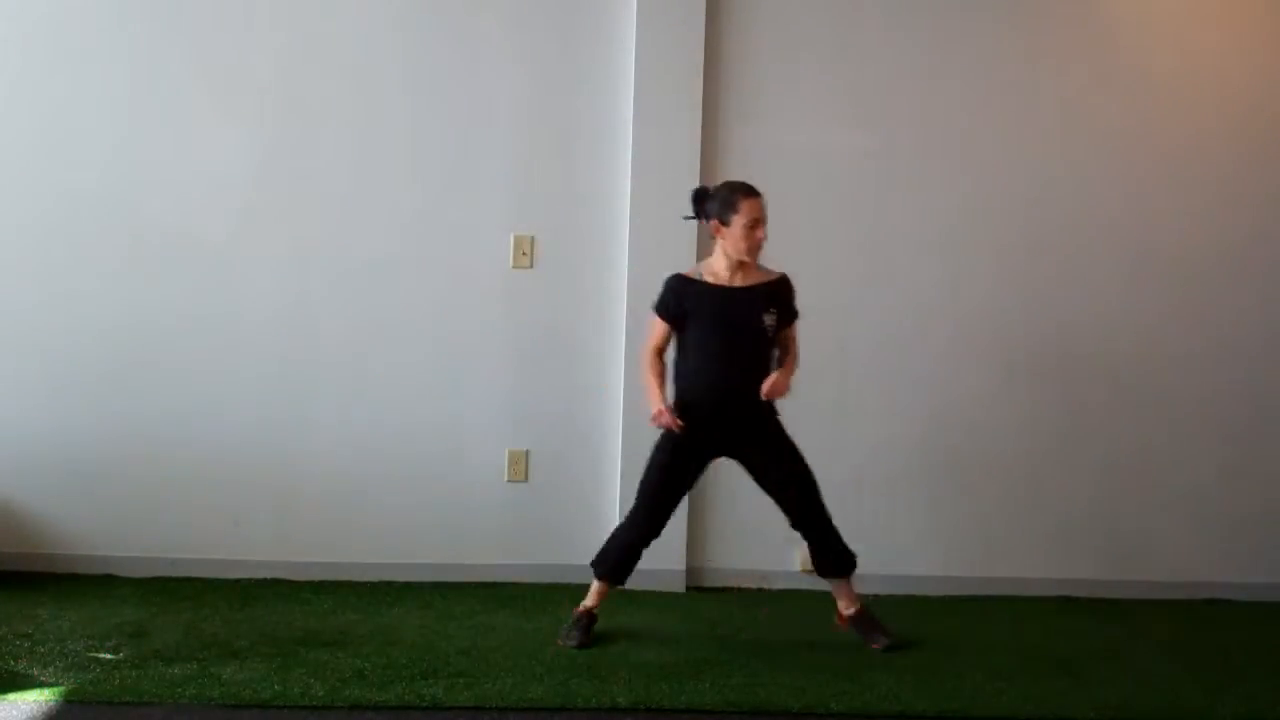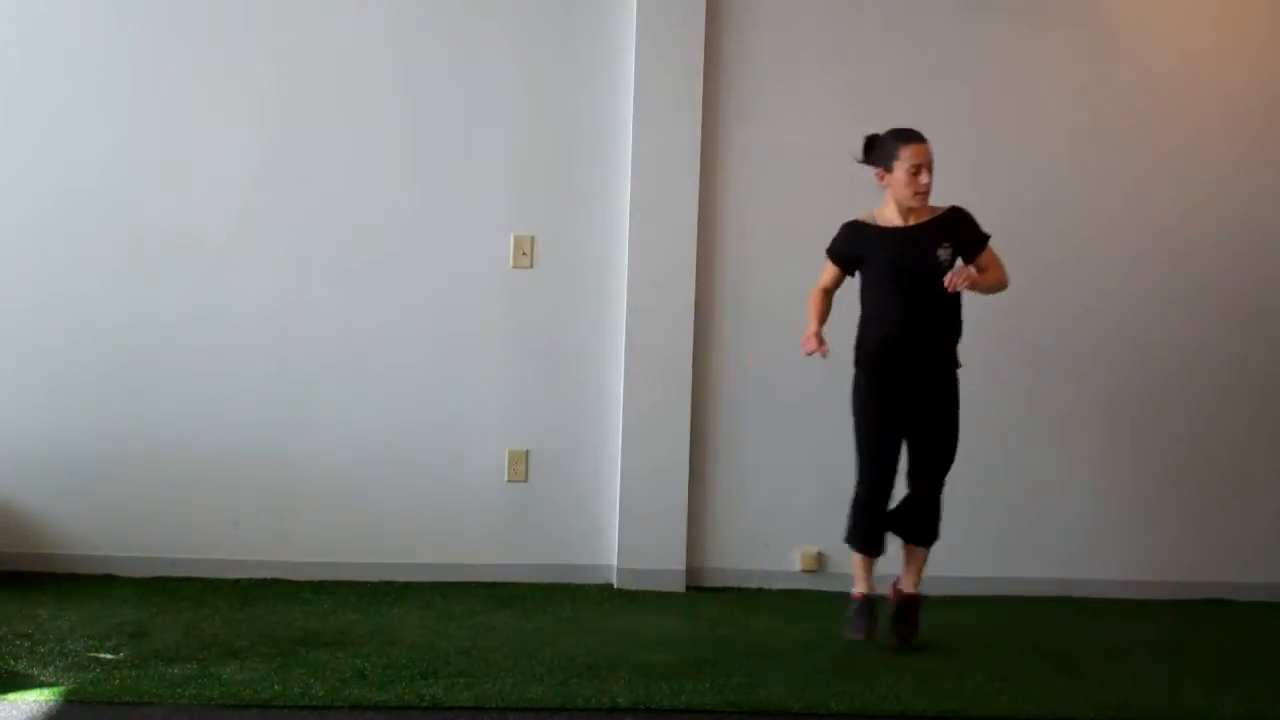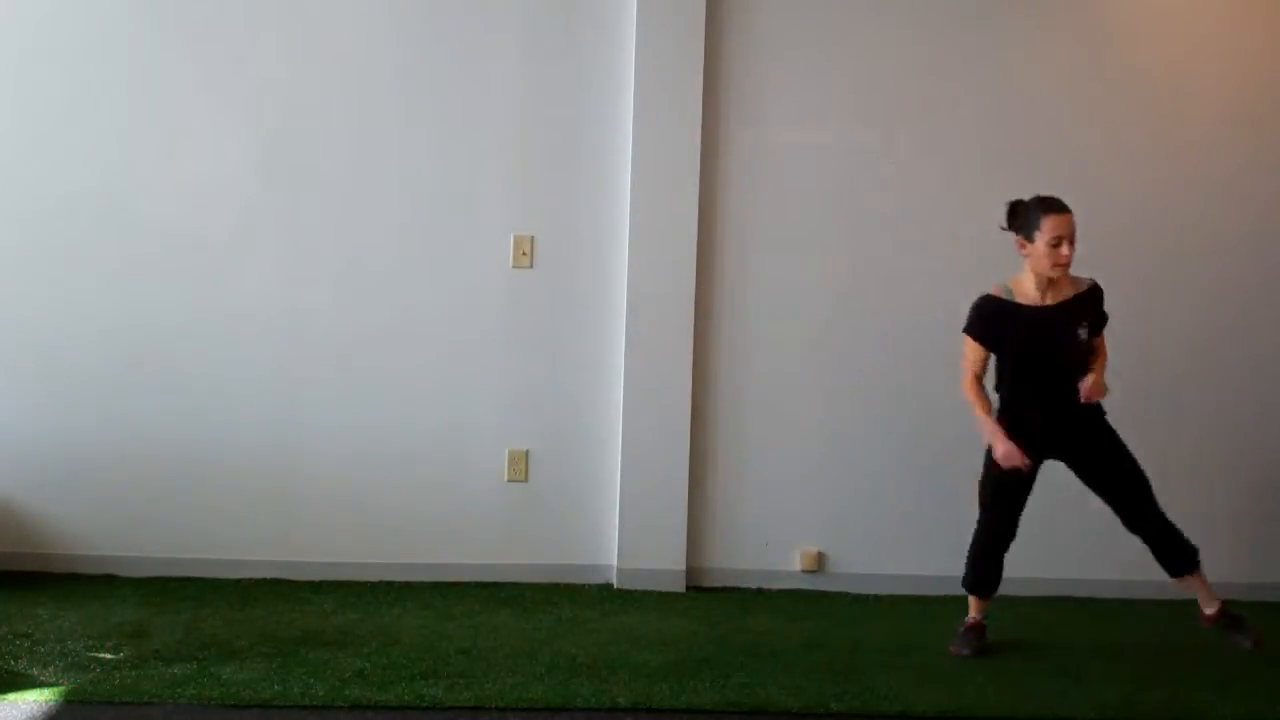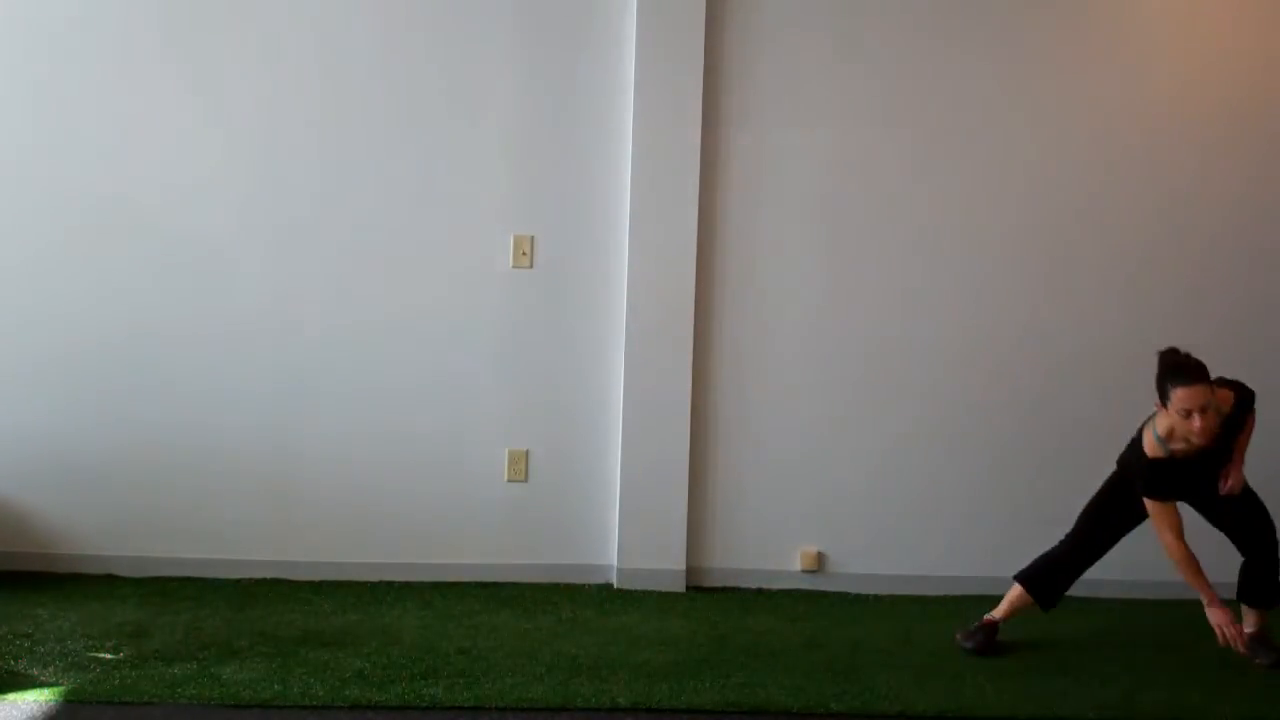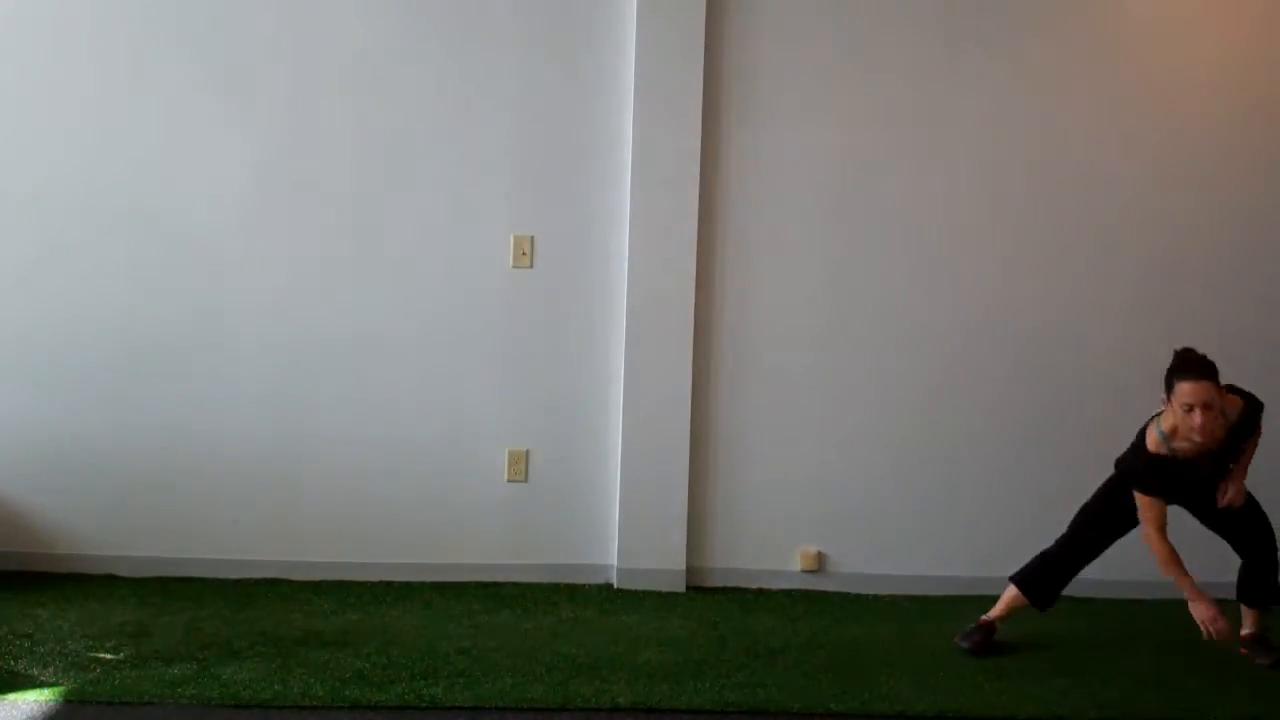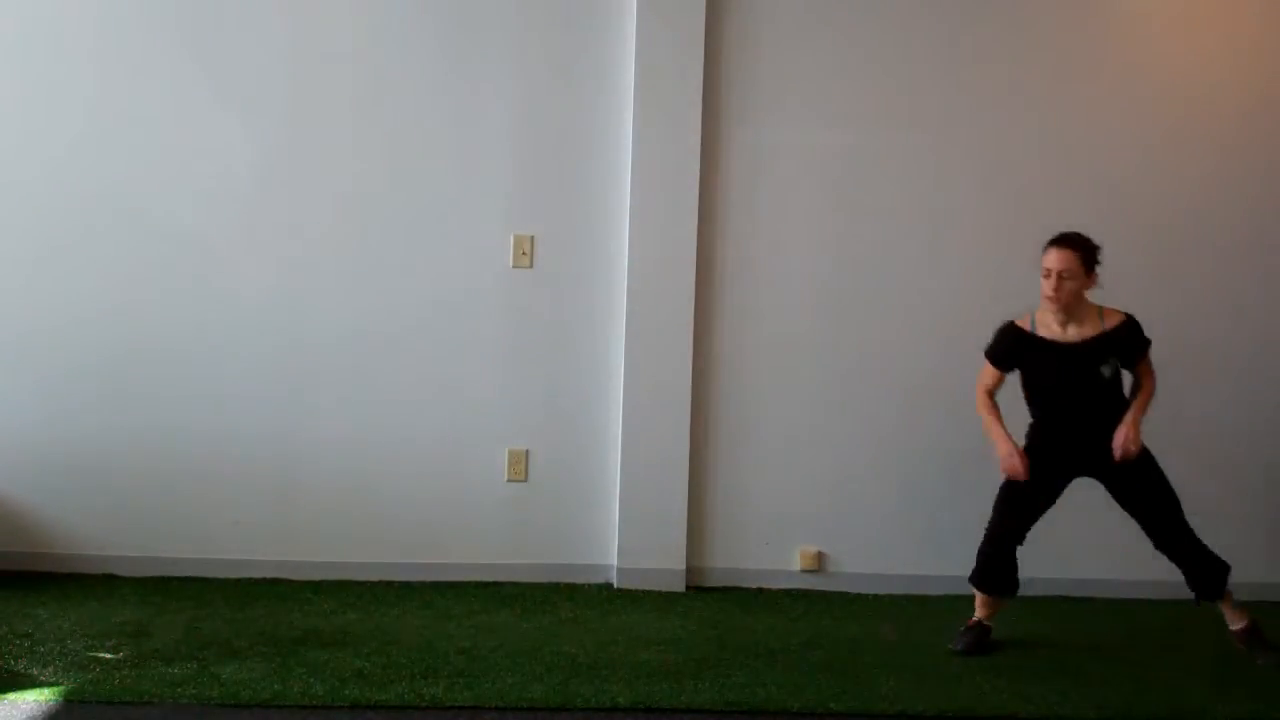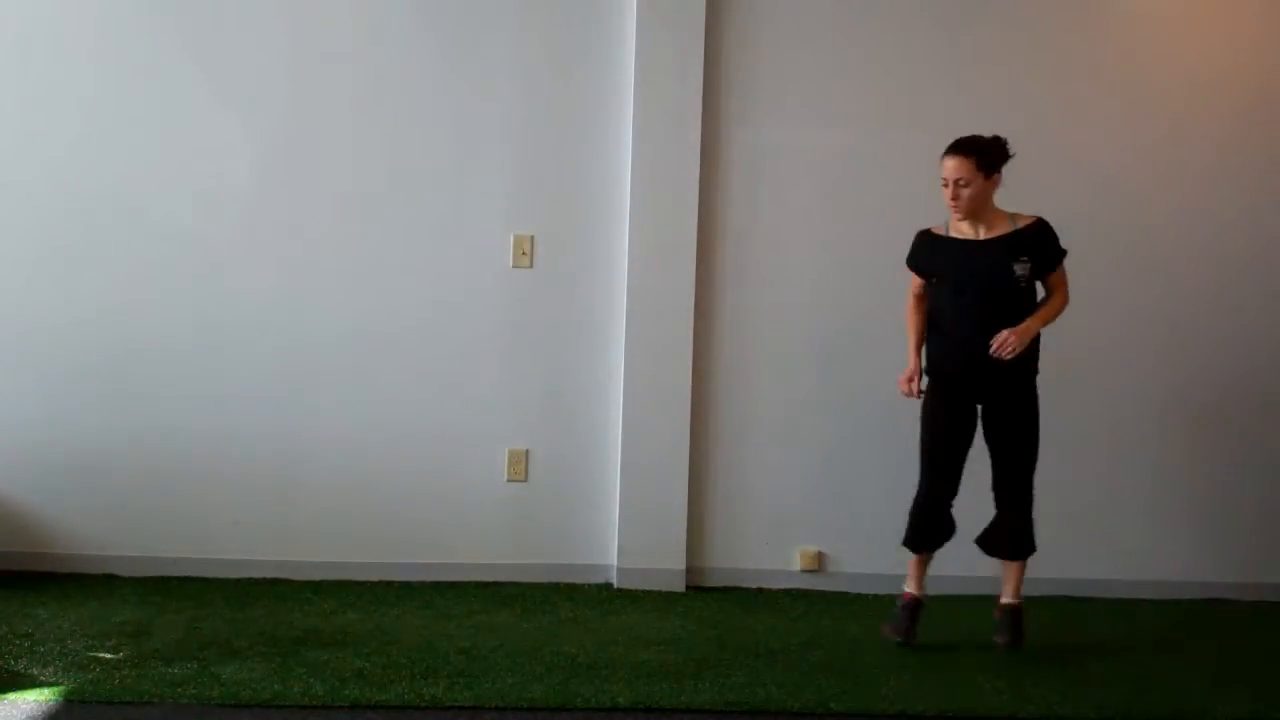
dt=0.3s
person 1, frame 1
left shoulder: (775, 286)
right shoulder: (684, 288)
left elbow: (787, 347)
right elbow: (653, 350)
left wrist: (783, 374)
right wrist: (656, 398)
left hip: (755, 422)
right hip: (695, 426)
left knee: (810, 511)
right knee: (646, 516)
left ankle: (851, 611)
right ankle: (590, 608)
person 1, frame 2
left shoulder: (954, 222)
right shoulder: (859, 234)
left elbow: (998, 277)
right elbow: (823, 288)
left wrist: (973, 278)
right wrist: (814, 327)
left hip: (936, 371)
right hip: (878, 371)
left knee: (928, 481)
right knee: (875, 478)
left ankle: (909, 588)
right ankle: (862, 593)
person 1, frame 3
left shoulder: (1086, 295)
right shoulder: (995, 308)
right elbow: (970, 380)
left wrist: (1096, 374)
right wrist: (995, 435)
left hip: (1083, 422)
right hip: (1019, 430)
left knee: (1143, 514)
right knee: (994, 526)
left ankle: (1212, 609)
right ankle: (974, 619)
person 1, frame 4
left shoulder: (1232, 399)
right shoulder: (1153, 453)
right elbow: (1171, 538)
left wrist: (1235, 463)
right wrist: (1211, 602)
right hip: (1140, 485)
right knee: (1076, 550)
left ankle: (1252, 633)
right ankle: (992, 622)
person 1, frame 5
left shoulder: (1242, 408)
right shoulder: (1155, 448)
right elbow: (1152, 532)
left wrist: (1238, 474)
right wrist: (1195, 598)
left hip: (1208, 482)
right hip: (1140, 482)
right knee: (1072, 548)
left ankle: (1251, 633)
right ankle: (990, 621)
person 1, frame 6
left shoulder: (1120, 327)
right shoulder: (1019, 334)
left elbow: (1145, 377)
right elbow: (984, 392)
left wrist: (1132, 421)
right wrist: (1002, 442)
left hip: (1114, 445)
right hip: (1053, 447)
left knee: (1172, 533)
right knee: (1004, 527)
left ankle: (1239, 625)
right ankle: (980, 622)
person 1, frame 7
left shoulder: (1033, 234)
right shoulder: (933, 243)
left elbow: (1059, 293)
right elbow: (916, 298)
left wrist: (1026, 329)
right wrist: (914, 357)
left hip: (1013, 379)
right hip: (952, 375)
left knee: (1014, 488)
right knee: (936, 483)
left ankle: (1010, 603)
right ankle: (912, 595)
